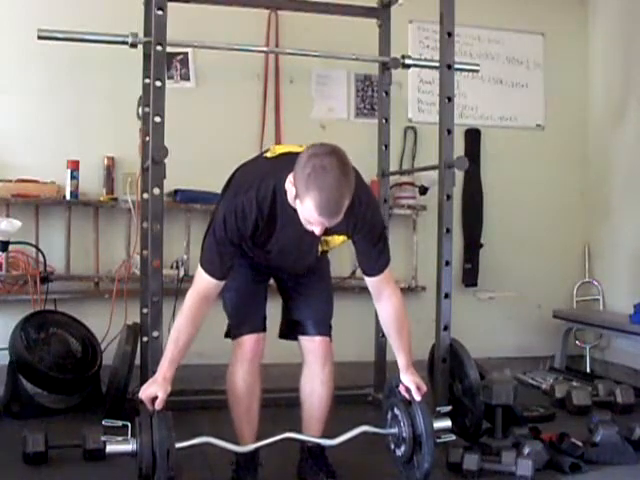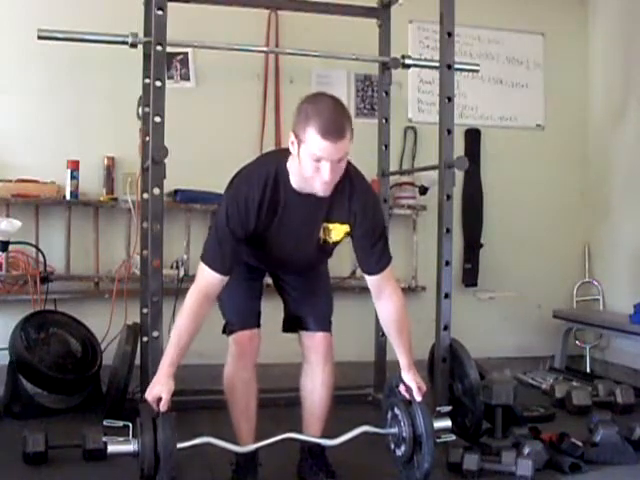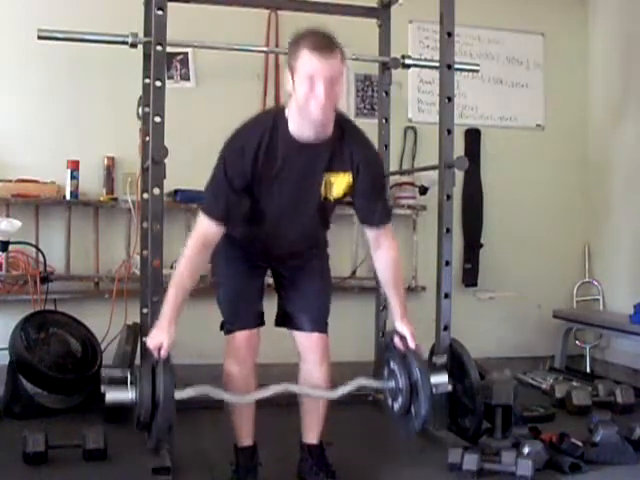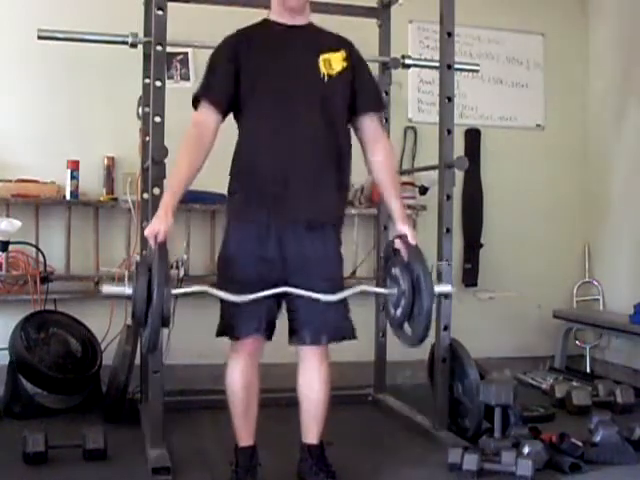
dt=0.4s
person 1, frame 1
left shoulder: (361, 203)
right shoulder: (247, 197)
left elbow: (383, 290)
right elbow: (203, 291)
left wrist: (405, 366)
right wrist: (164, 374)
left hip: (307, 261)
right hip: (246, 255)
left knee: (318, 346)
right knee: (249, 345)
person 1, frame 2
left shoulder: (358, 196)
right shoulder: (251, 188)
left elbow: (383, 288)
right elbow: (205, 288)
left wrist: (407, 365)
right wrist: (166, 372)
left hip: (305, 261)
right hip: (245, 258)
left knee: (319, 345)
right knee: (244, 342)
person 1, frame 3
left shoulder: (357, 151)
right shoulder: (251, 142)
left elbow: (381, 240)
right elbow: (204, 236)
left wrist: (400, 316)
right wrist: (167, 319)
left hip: (305, 249)
right hip: (241, 246)
left knee: (315, 346)
right knee: (242, 343)
person 1, frame 4
left shoulder: (341, 52)
right shoulder: (242, 46)
left elbow: (373, 135)
right elbow: (204, 125)
left wrist: (399, 216)
right wrist: (166, 207)
left hip: (319, 222)
right hip: (252, 220)
left knee: (315, 344)
right knee: (246, 341)
